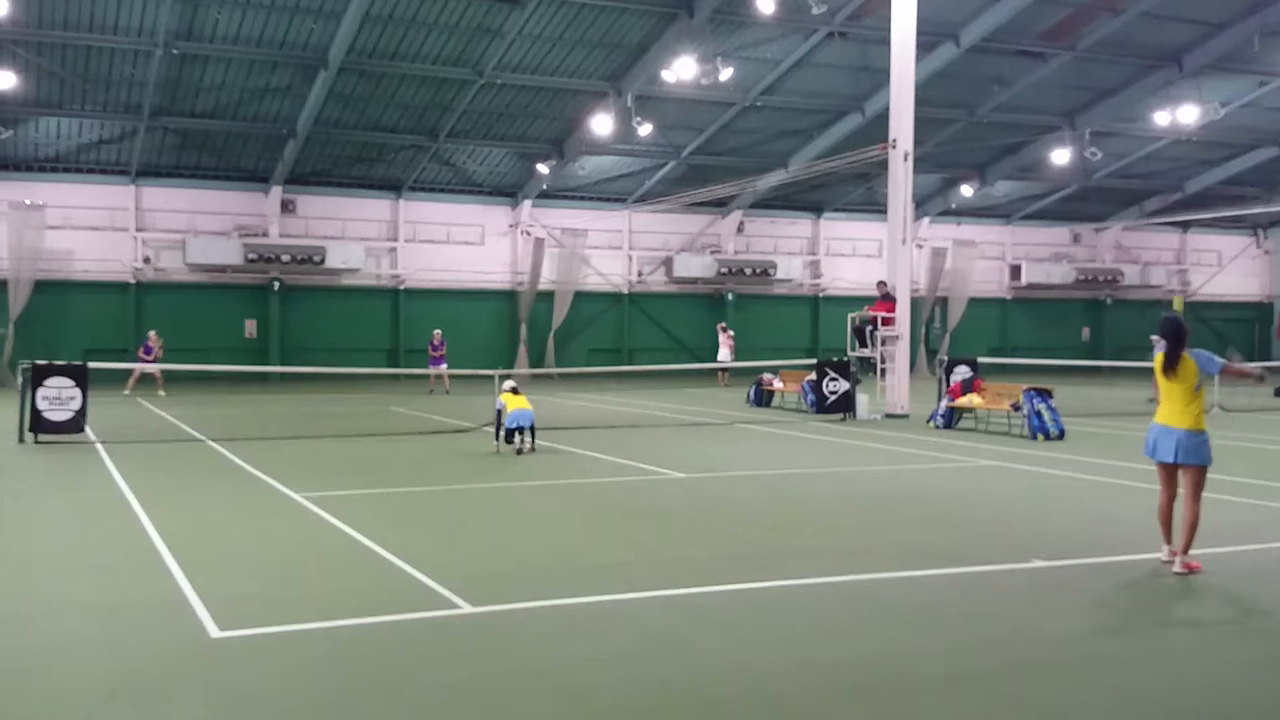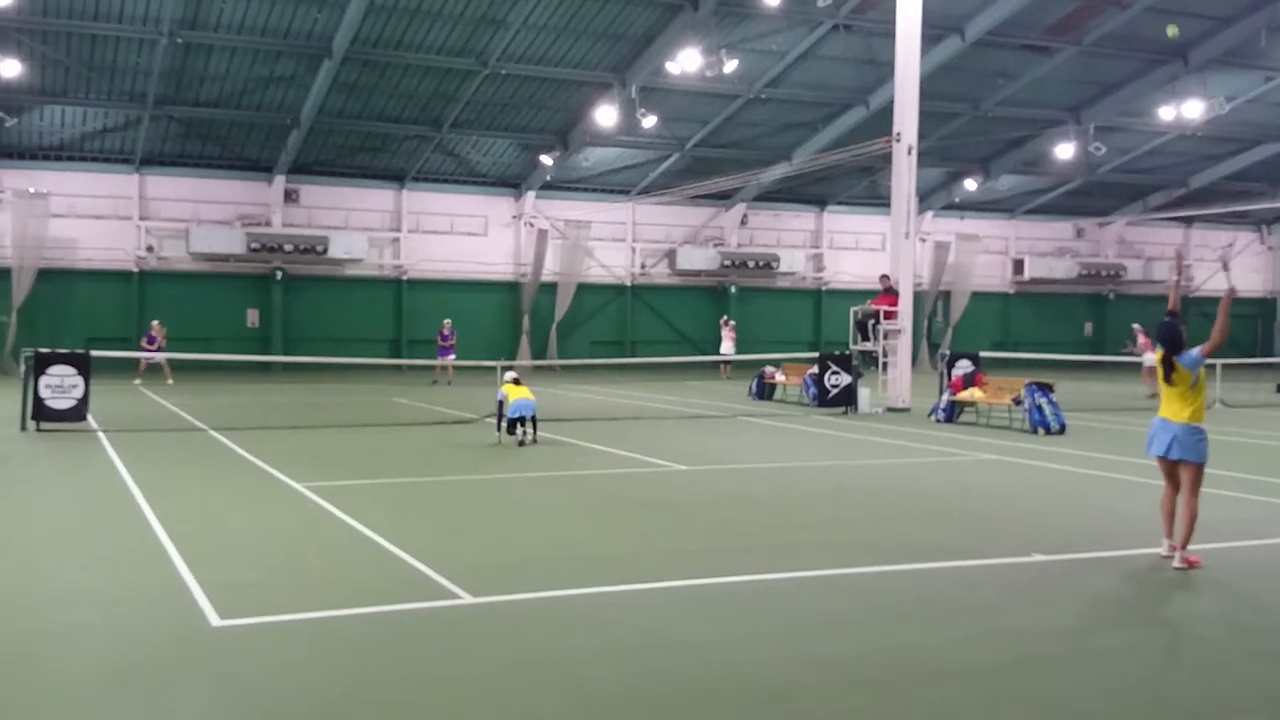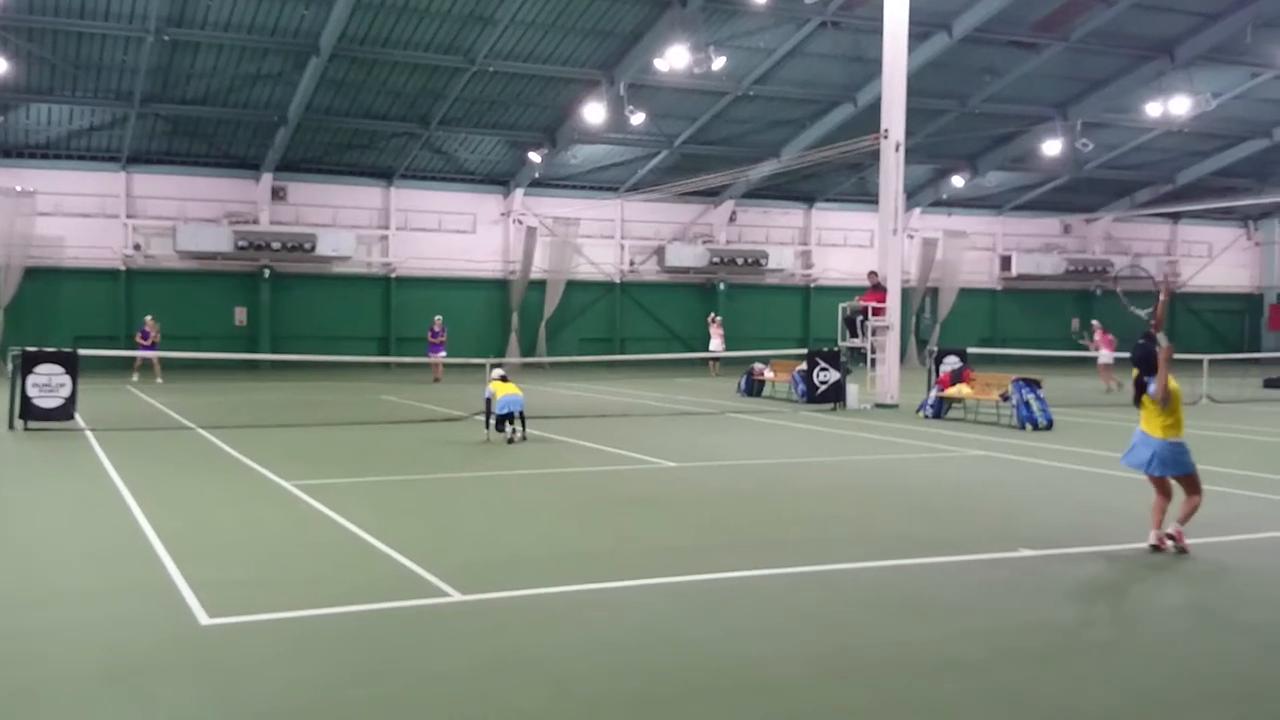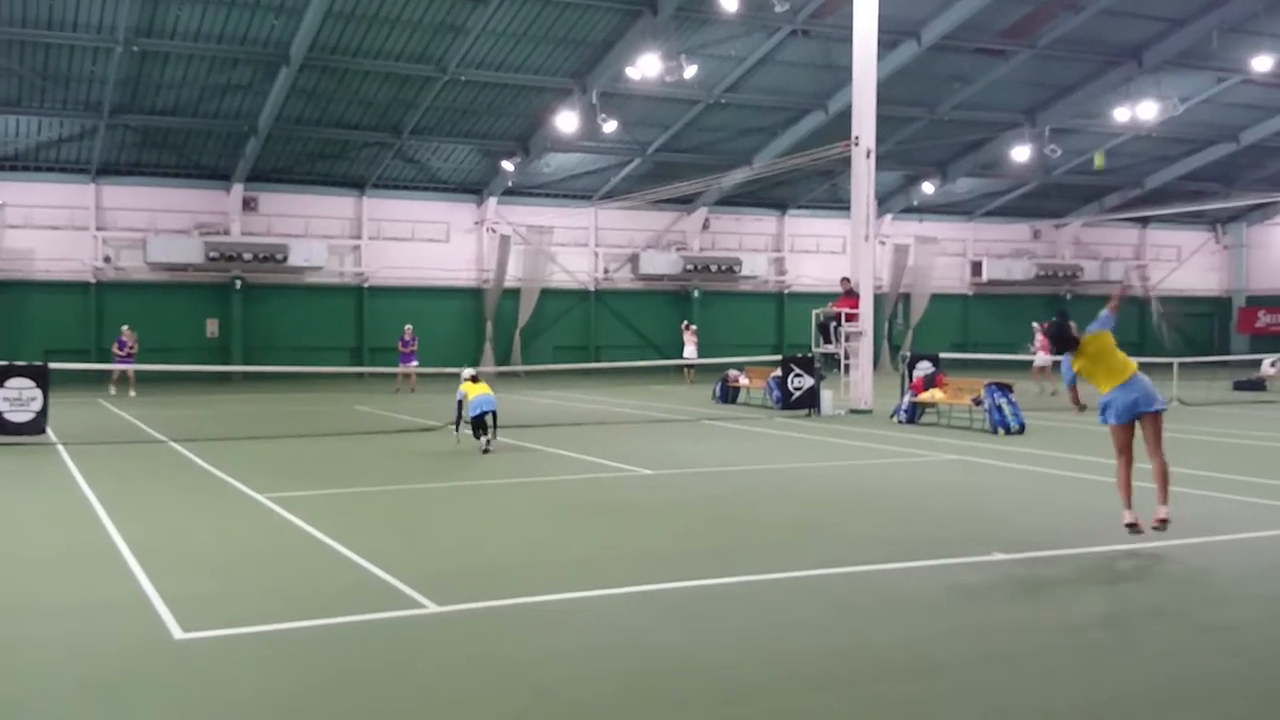
dt=0.4s
person 1, frame 1
left shoulder: (1159, 356)
right shoulder: (1198, 358)
left elbow: (1163, 342)
right elbow: (1236, 371)
left wrist: (1169, 320)
right wrist: (1256, 373)
left hip: (1162, 432)
right hip: (1190, 436)
left knee: (1167, 494)
right knee: (1192, 499)
left ankle: (1168, 548)
right ankle: (1182, 558)
person 1, frame 2
left shoulder: (1161, 355)
right shoulder: (1188, 361)
left elbow: (1172, 312)
right elbow: (1217, 340)
left wrist: (1178, 277)
right wrist: (1226, 303)
left hip: (1162, 429)
right hip: (1187, 433)
left knee: (1171, 489)
right knee: (1190, 495)
left ankle: (1168, 543)
right ankle: (1181, 554)
person 1, frame 3
left shoulder: (1141, 373)
right shoulder: (1154, 385)
left elbow: (1154, 332)
right elbow: (1162, 397)
left wrist: (1163, 299)
right wrist: (1165, 366)
left hip: (1144, 444)
right hip: (1167, 447)
left knee: (1163, 495)
right knee: (1194, 494)
left ankle: (1156, 533)
right ankle: (1176, 528)
person 1, frame 4
left shoulder: (1067, 363)
right shoulder: (1095, 334)
left elbow: (1074, 400)
right elbow: (1112, 306)
left wrist: (1079, 405)
right wrist: (1120, 293)
left hip: (1116, 401)
right hip: (1140, 390)
left knee: (1124, 459)
right knee: (1156, 454)
left ankle: (1128, 514)
right ankle: (1162, 509)
